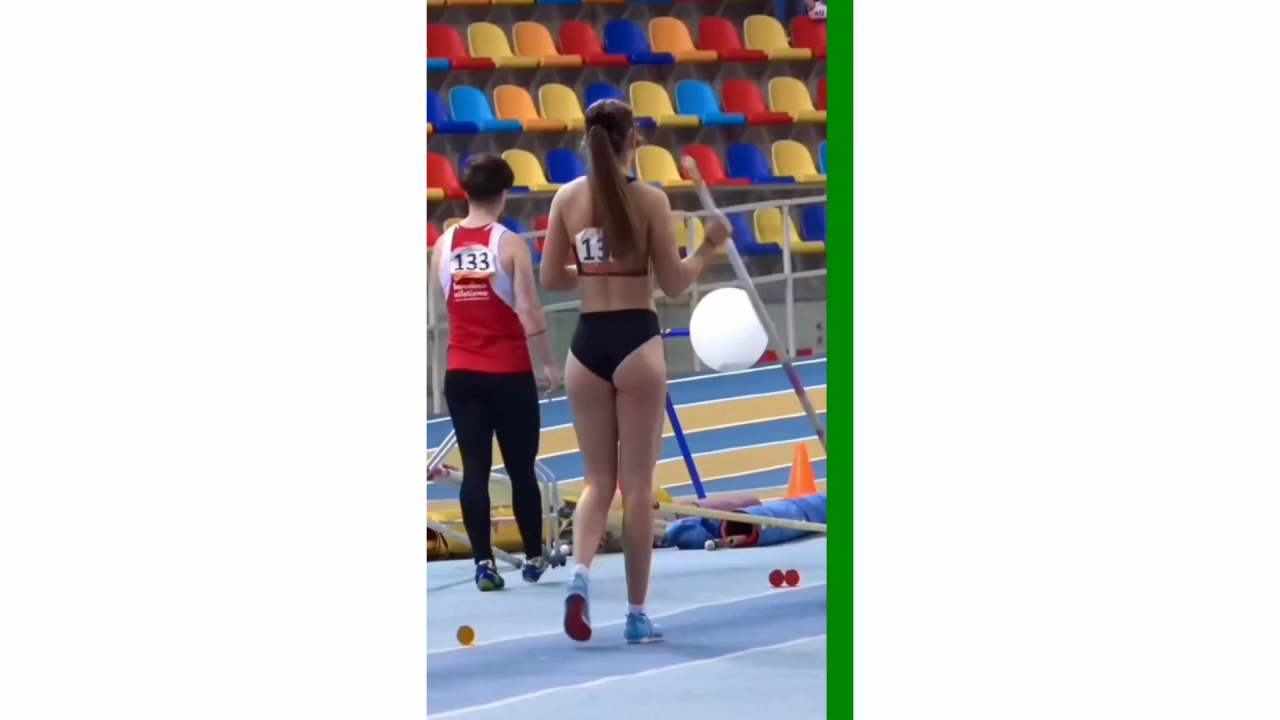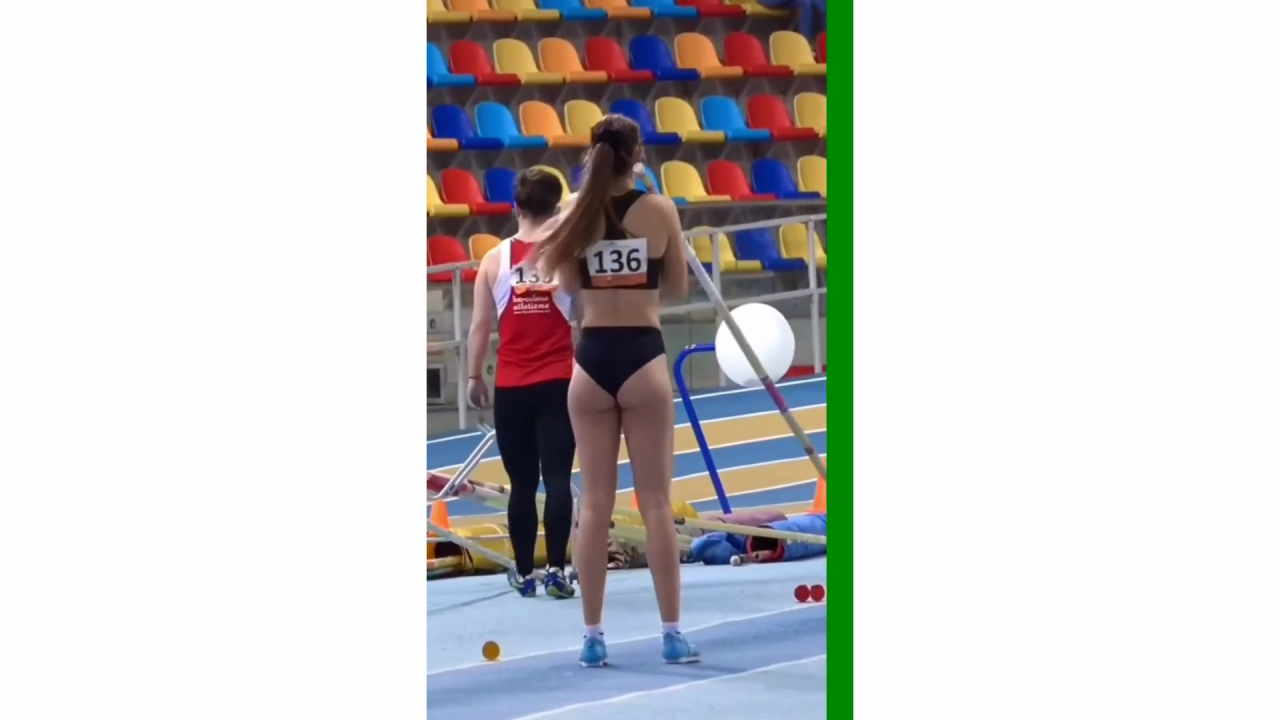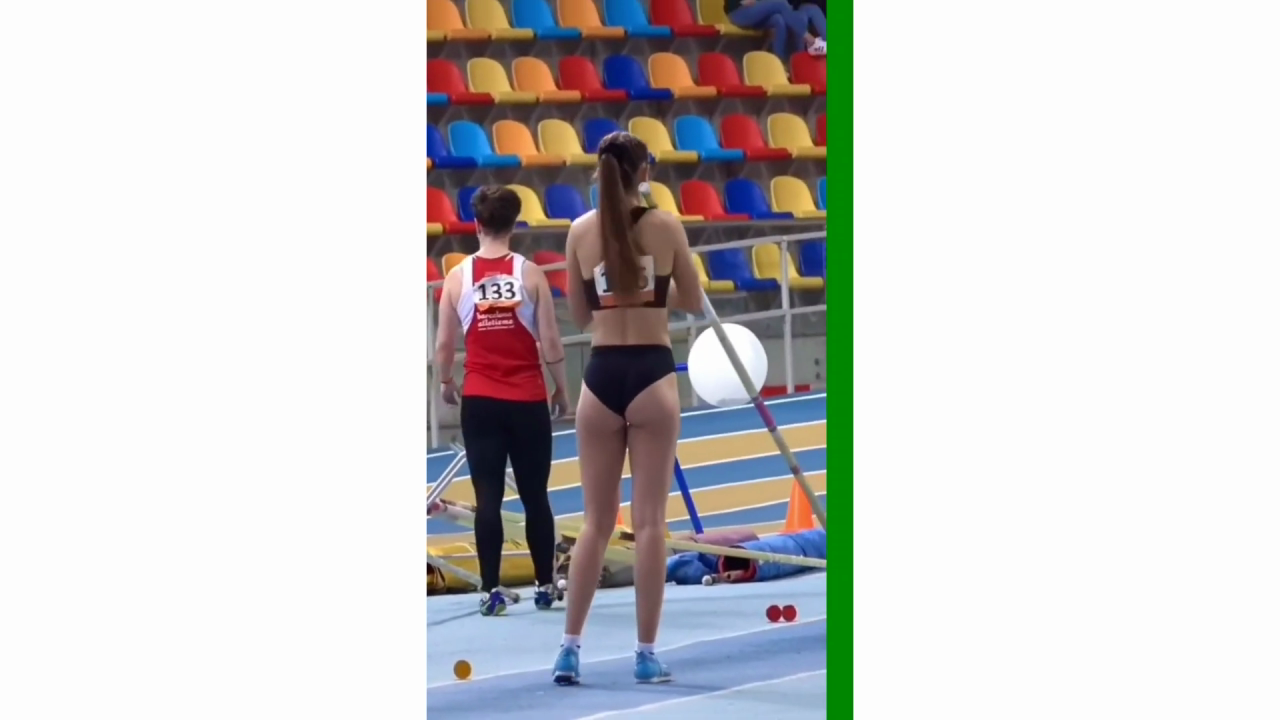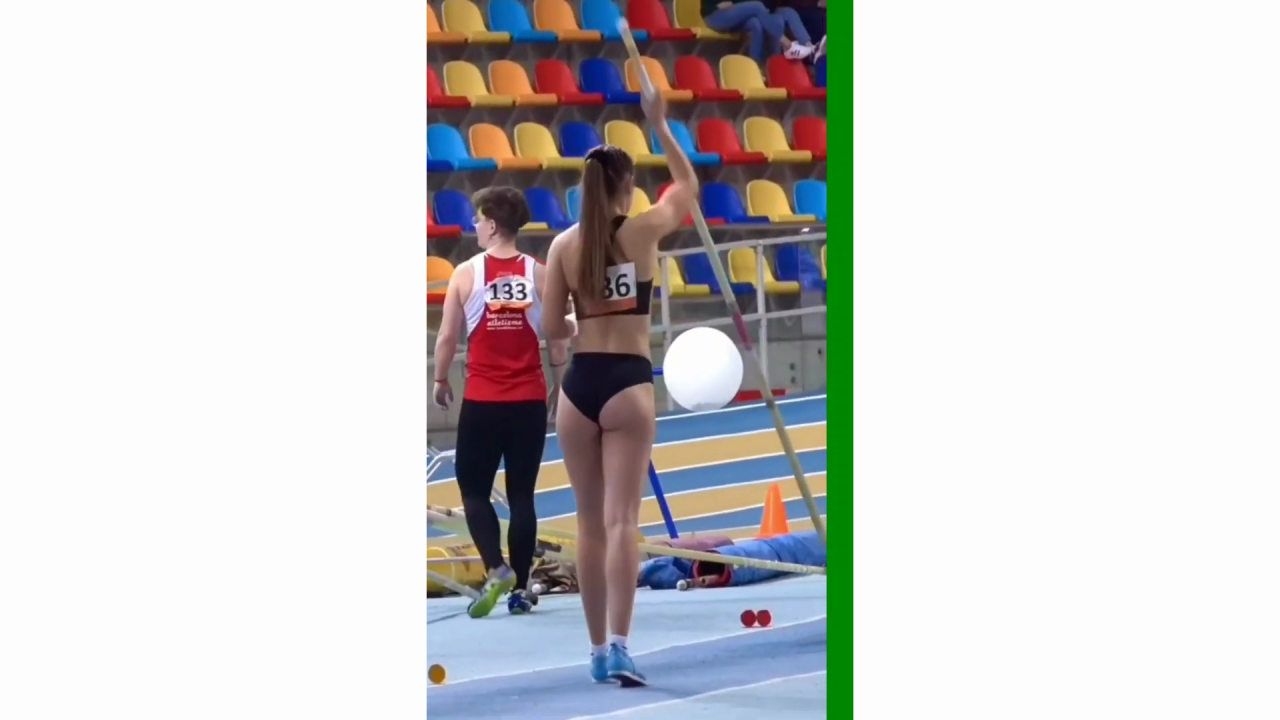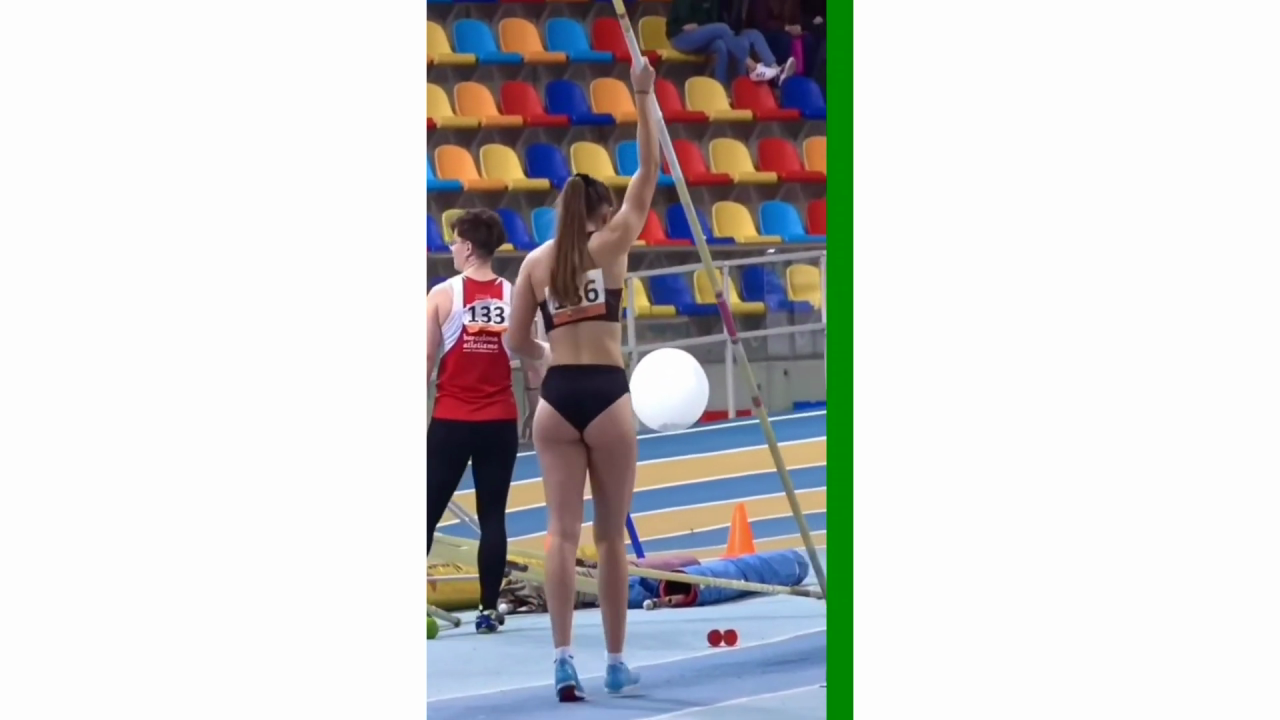
dt=0.7s
person 1, frame 1
left shoulder: (566, 197)
right shoulder: (648, 199)
left elbow: (551, 278)
right elbow: (674, 282)
right wrist: (709, 246)
left hip: (587, 343)
right hip: (635, 341)
left knee: (598, 481)
right knee: (637, 486)
left ankle: (579, 576)
right ankle: (637, 613)
person 1, frame 2
left shoulder: (574, 210)
right shoulder: (660, 210)
right elbow: (677, 288)
left hip: (592, 360)
right hip: (643, 357)
left knee: (595, 503)
right knee: (656, 501)
left ankle: (593, 635)
right ankle: (672, 633)
person 1, frame 3
left shoulder: (580, 231)
right shoulder: (666, 226)
left elbow: (578, 315)
right elbow: (693, 303)
left hip: (600, 377)
right hip: (652, 376)
left knee: (597, 520)
right knee: (649, 520)
left ankle: (570, 644)
right ankle: (646, 653)
person 1, frame 4
left shoulder: (564, 243)
right shoulder: (644, 229)
left elbow: (550, 328)
right elbow: (690, 190)
right wrist: (660, 123)
left hip: (579, 387)
right hip: (628, 386)
left knee: (591, 523)
right knee: (621, 520)
left ankle: (599, 649)
right ankle: (618, 645)
person 1, frame 5
left shoulder: (536, 260)
right shoulder: (613, 241)
left elbow: (519, 341)
right elbow: (648, 172)
right wrist: (643, 96)
left hip: (556, 401)
right hip: (607, 396)
left knee: (563, 534)
right knee: (611, 536)
left ankle: (563, 658)
right ankle: (616, 660)
person 2, frame 1
left shoulder: (443, 244)
right shoulder: (510, 243)
right elbow: (529, 311)
right wrist: (549, 362)
left hip: (461, 374)
right hip: (509, 373)
left knee: (475, 470)
right knee: (522, 471)
left ankle: (484, 560)
right ankle: (534, 557)
person 2, frame 2
left shoulder: (494, 259)
left elbow: (480, 326)
left wrist: (474, 376)
left hip: (511, 386)
right hip: (558, 384)
left knee: (521, 484)
right knee: (557, 479)
left ankle: (524, 573)
right ankle: (555, 568)
person 2, frame 3
left shoulder: (458, 277)
right shoulder: (531, 274)
left elbow: (445, 343)
right elbow: (550, 341)
left wrist: (445, 382)
right wrist: (561, 389)
left hip: (479, 400)
right hip: (528, 400)
left knee: (487, 497)
right knee: (535, 496)
left ankle: (491, 588)
right ankle: (545, 585)
person 2, frame 4
left shoulder: (466, 273)
right shoulder: (539, 274)
left elbow: (447, 336)
right elbow: (557, 340)
left wrist: (439, 380)
right wrist: (561, 385)
left hip: (482, 400)
right hip: (529, 401)
left knee: (474, 491)
right knee: (522, 496)
left ankle: (497, 570)
right ankle: (520, 589)
person 2, frame 5
left shoulder: (442, 294)
right shoulder: (514, 297)
left elbow: (427, 359)
left hip: (451, 421)
right hip: (500, 422)
left knee: (429, 510)
right knee: (492, 517)
right ankle: (489, 609)
